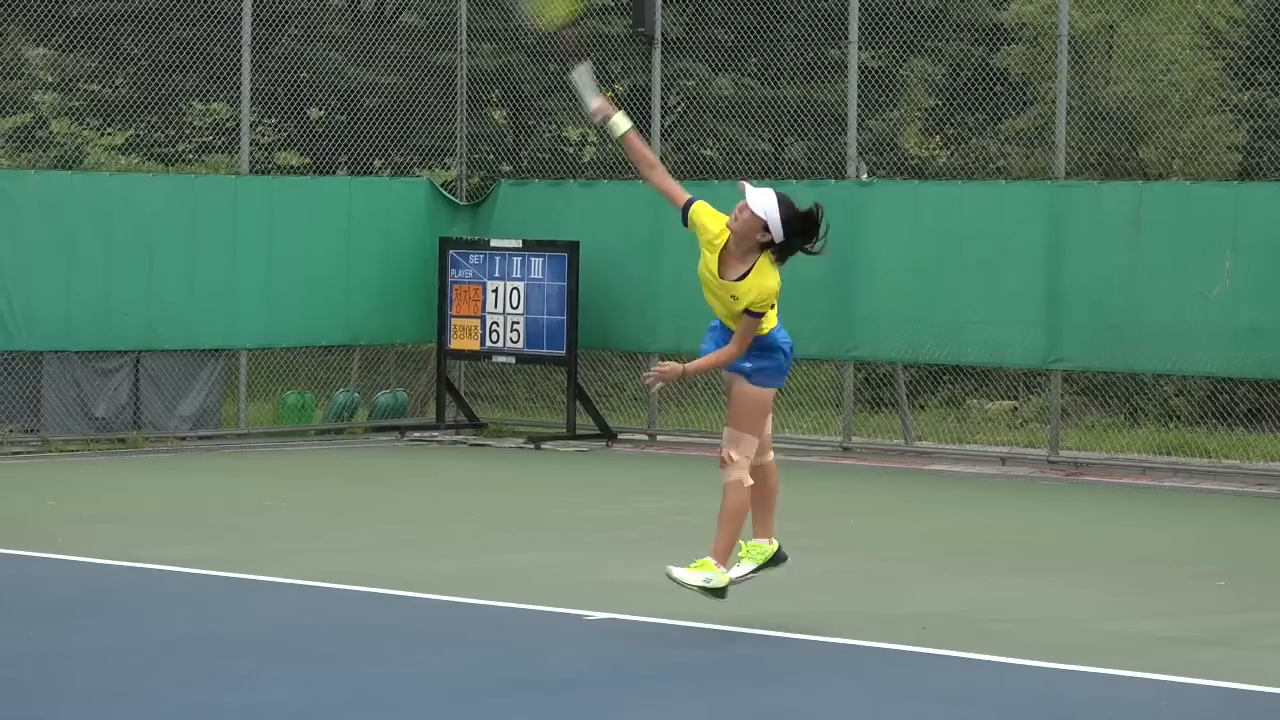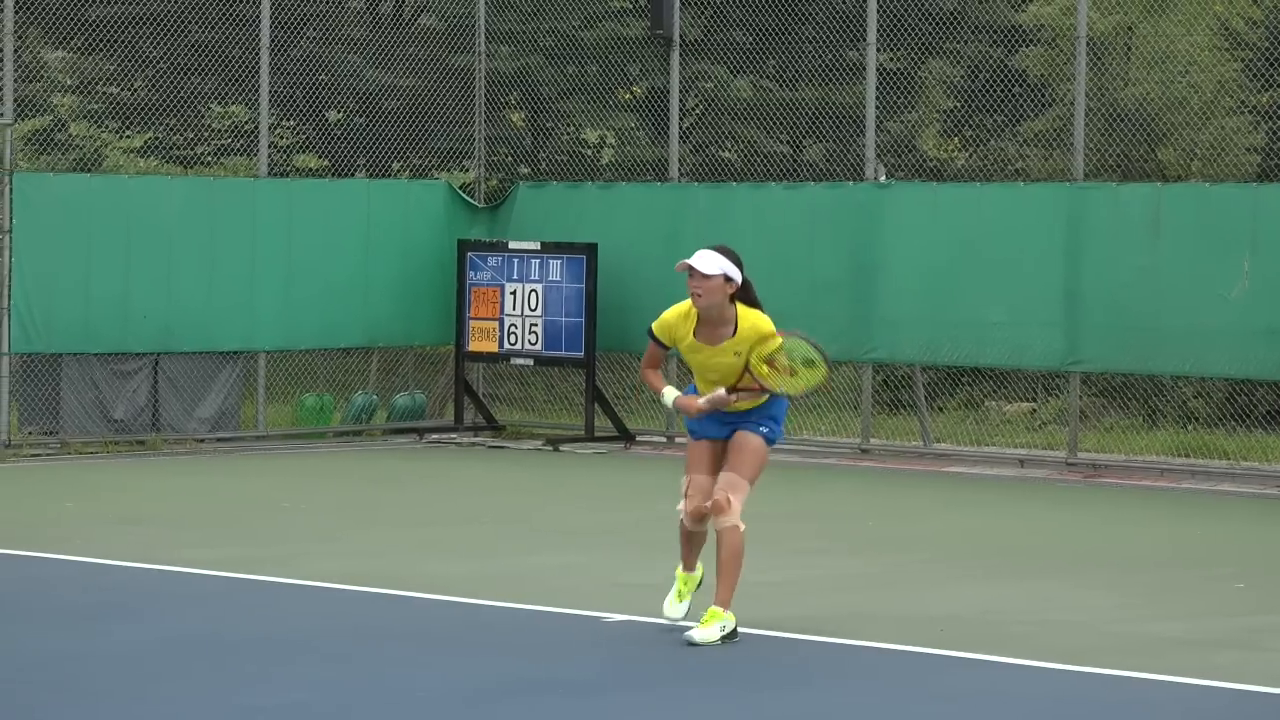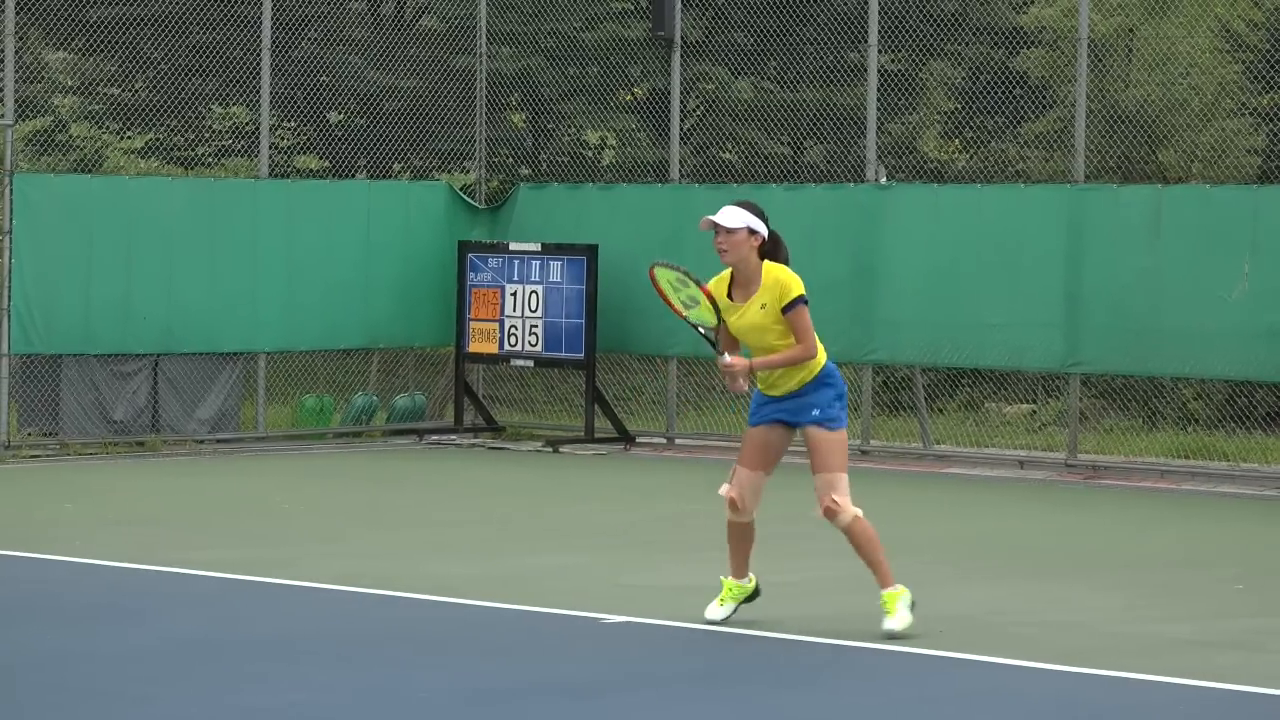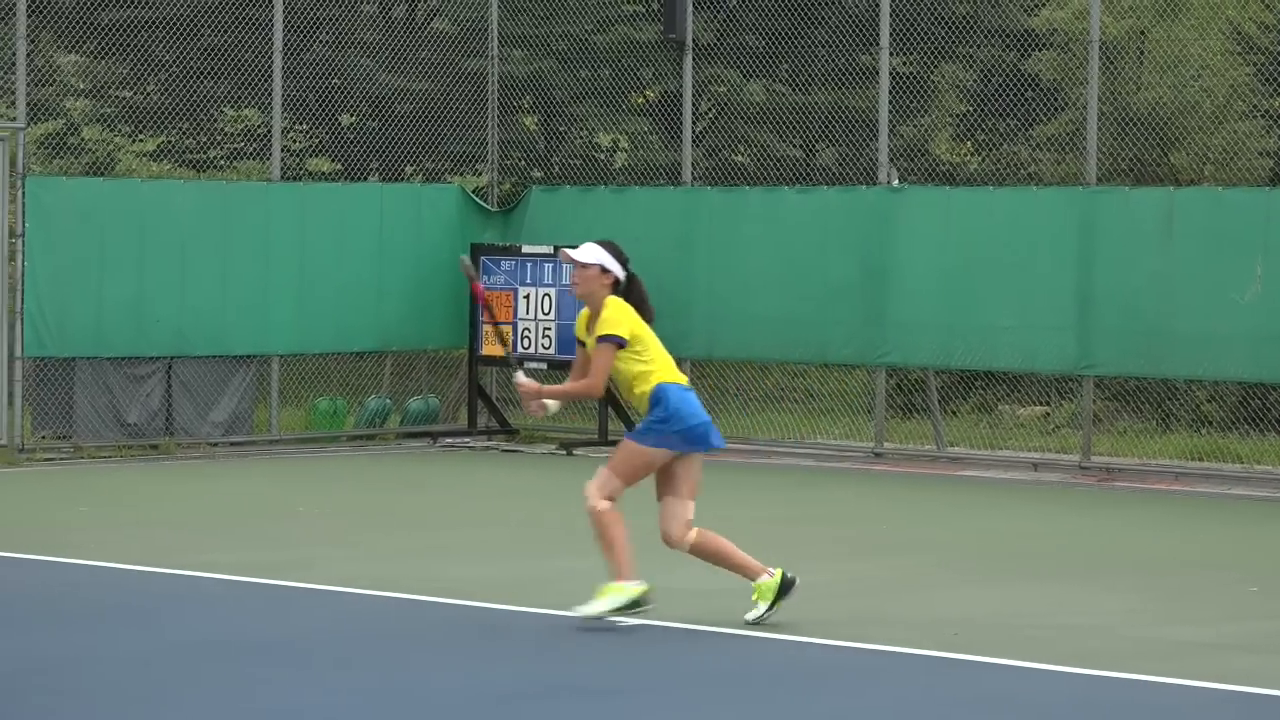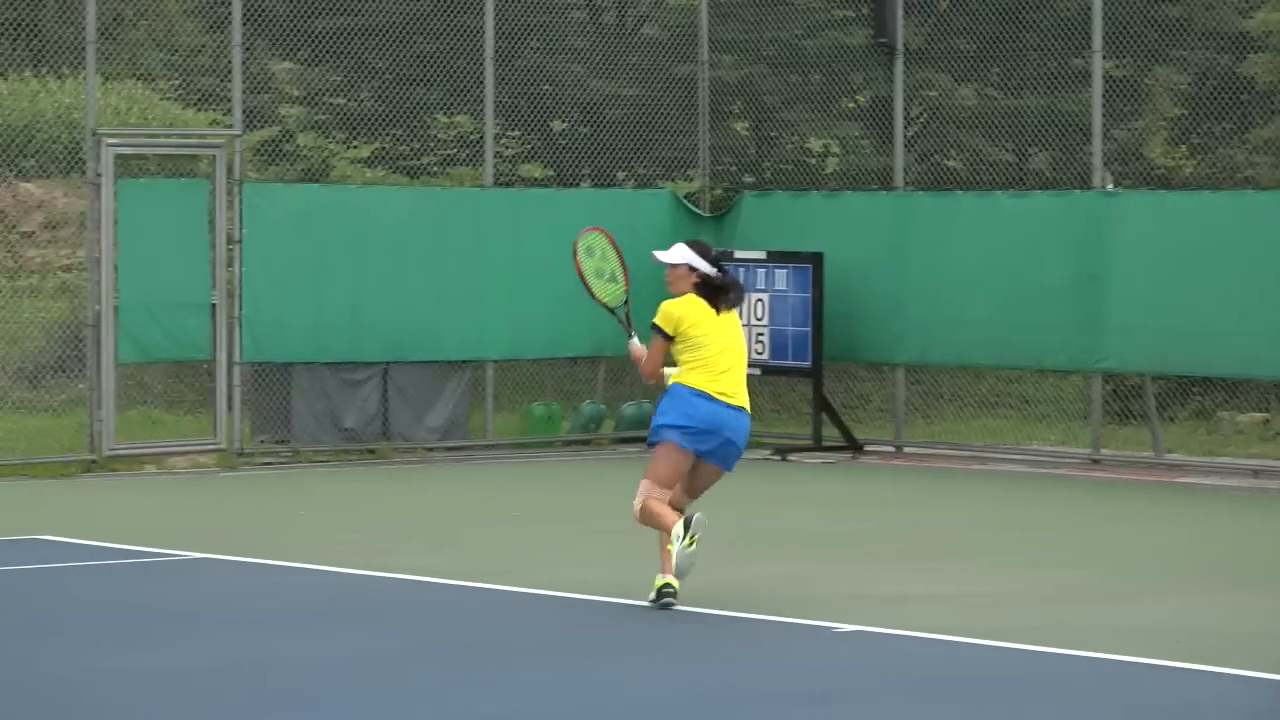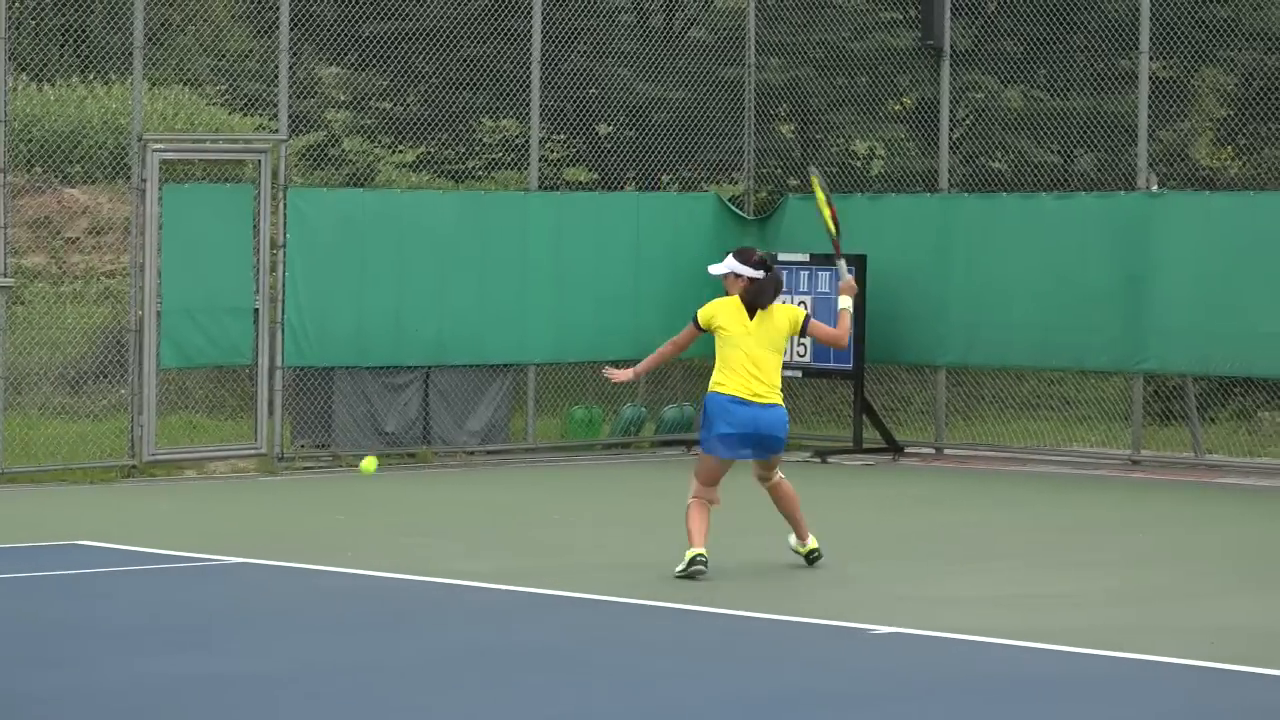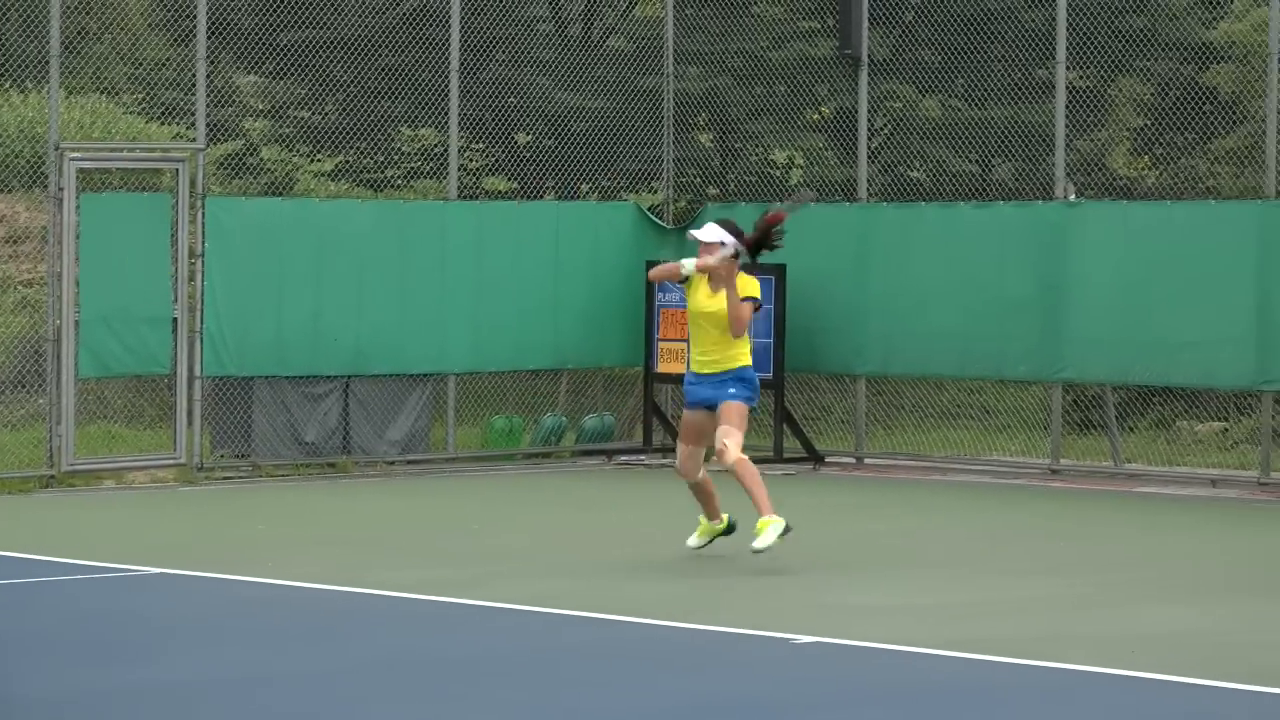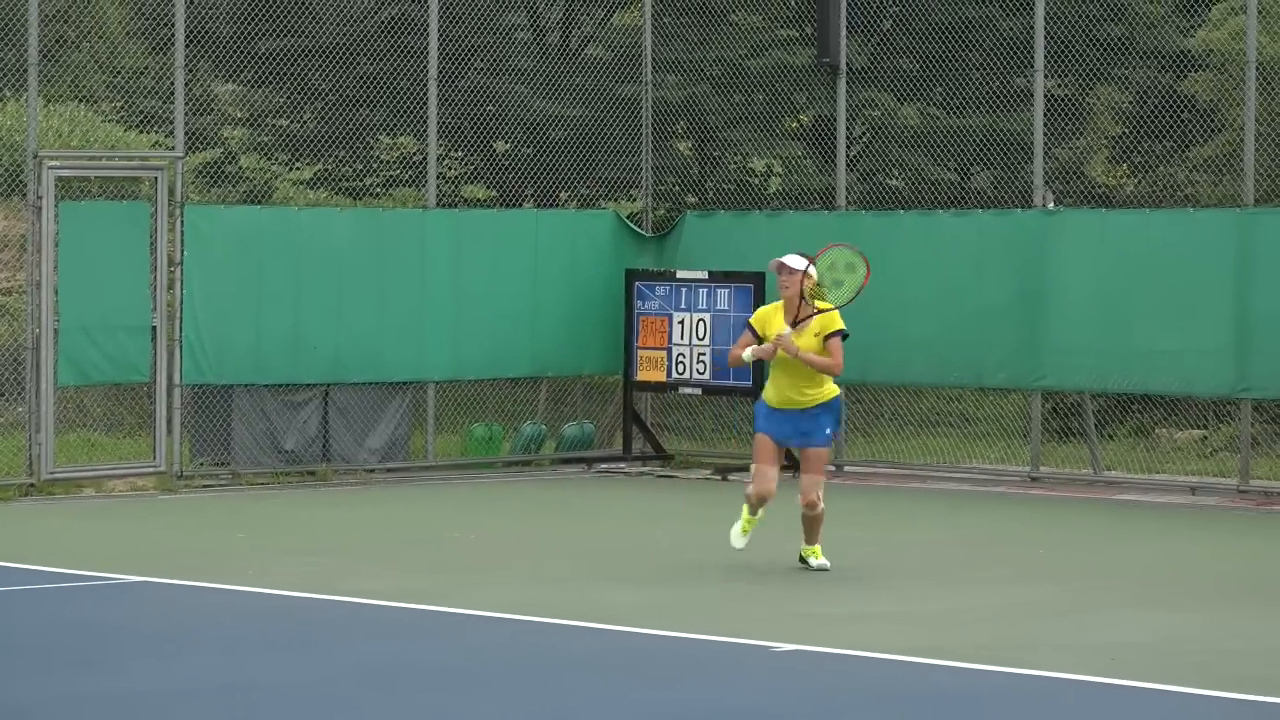
dt=0.5s
person 1, frame 1
left shoulder: (764, 283)
right shoulder: (714, 227)
left elbow: (737, 350)
right elbow: (656, 176)
left wrist: (682, 371)
right wrist: (618, 123)
left hip: (758, 352)
right hip: (730, 333)
left knee: (734, 458)
right knee: (756, 448)
left ankle: (715, 569)
right ankle: (765, 544)
person 1, frame 2
left shoulder: (758, 327)
right shoulder: (673, 321)
right elbow: (648, 368)
left wrist: (731, 396)
right wrist: (674, 398)
left hip: (757, 413)
right hip: (707, 412)
left knee: (724, 504)
right knee: (694, 509)
left ankle: (722, 614)
right ankle: (688, 573)
person 1, frame 3
left shoulder: (782, 279)
right shoulder: (718, 288)
left elbow: (807, 349)
right elbow: (728, 348)
left wrist: (750, 365)
right wrist: (732, 369)
left hip: (814, 390)
right hip: (770, 398)
left knee: (835, 506)
right knee: (737, 498)
left ankle: (894, 593)
right ankle: (739, 583)
person 1, frame 4
left shoulder: (613, 315)
right shoulder: (587, 321)
left elbow: (594, 386)
right elbow: (577, 378)
left wrist: (539, 391)
right wrist: (543, 395)
left hip: (673, 411)
right hip: (680, 417)
left knee: (598, 494)
right knee: (676, 532)
left ankle: (627, 585)
right ankle: (769, 580)
person 1, frame 5
left shoulder: (673, 309)
right shoulder: (728, 312)
left elbow: (648, 373)
left wrist: (638, 354)
left hip: (689, 410)
right hip: (735, 423)
left knee: (648, 505)
right knee: (673, 502)
left ankle: (683, 529)
right ankle: (667, 579)
person 1, frame 6
left shoulder: (715, 309)
right shoulder: (785, 313)
left elbow: (672, 347)
right elbow: (840, 340)
left wrist: (631, 373)
right wrist: (845, 299)
left hip: (725, 411)
right hip: (770, 417)
left knee: (701, 493)
right knee: (770, 476)
left ankle: (696, 554)
right ankle: (807, 542)
person 1, frame 7
left shoulder: (748, 285)
right shoulder: (695, 273)
left elbow: (738, 330)
right elbow: (654, 276)
left wrist: (730, 285)
right wrist: (690, 265)
left hip: (734, 377)
right hip: (699, 379)
left knee: (727, 450)
right knee: (686, 466)
left ankle: (772, 520)
right ankle: (716, 521)
person 1, frame 8
left shoulder: (828, 317)
right shoulder: (765, 316)
left elbow: (835, 369)
right elbow: (734, 357)
left wrist: (797, 353)
right wrist: (756, 353)
left hip: (817, 410)
right hip: (774, 409)
left knee: (811, 499)
right knee: (761, 490)
left ankle: (811, 546)
right ankle: (750, 511)
